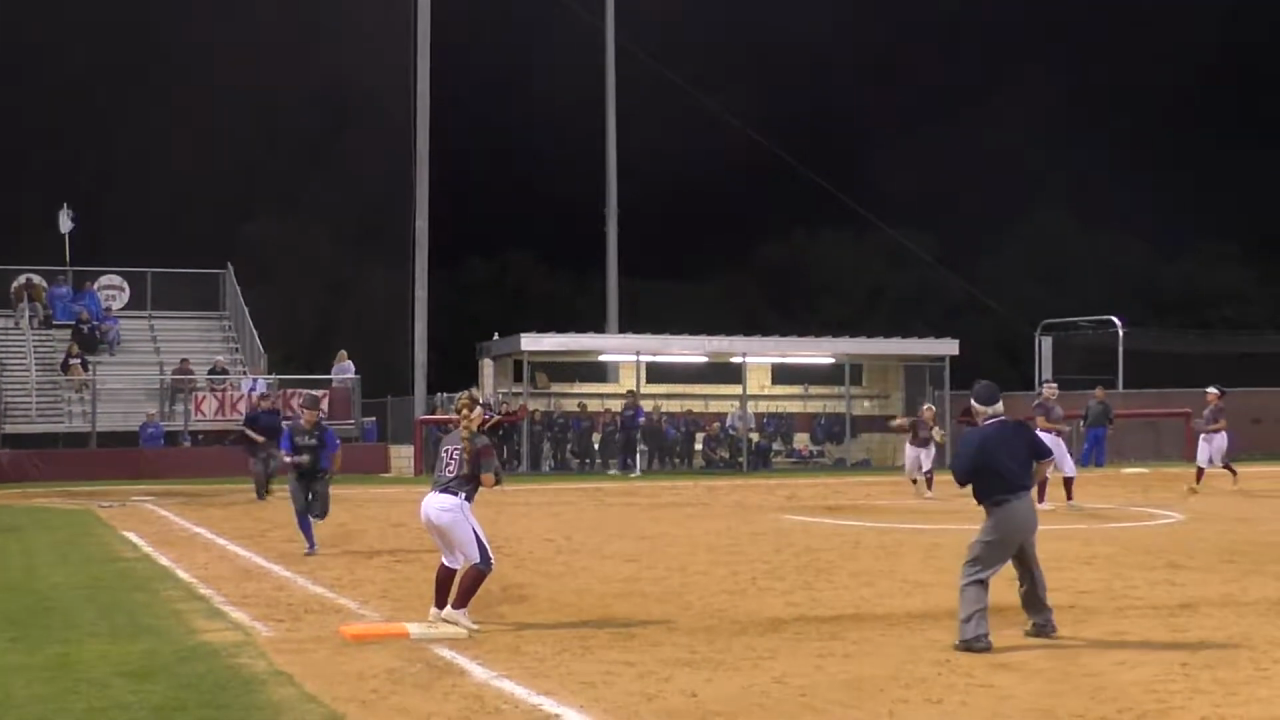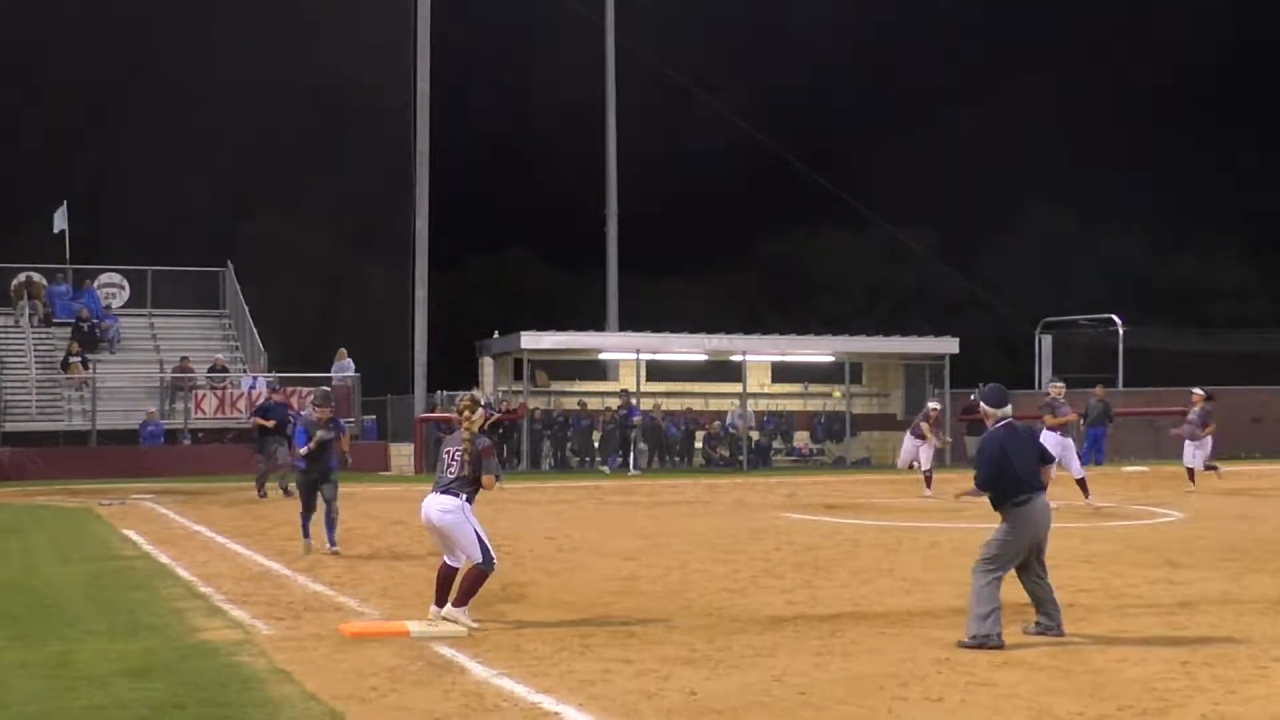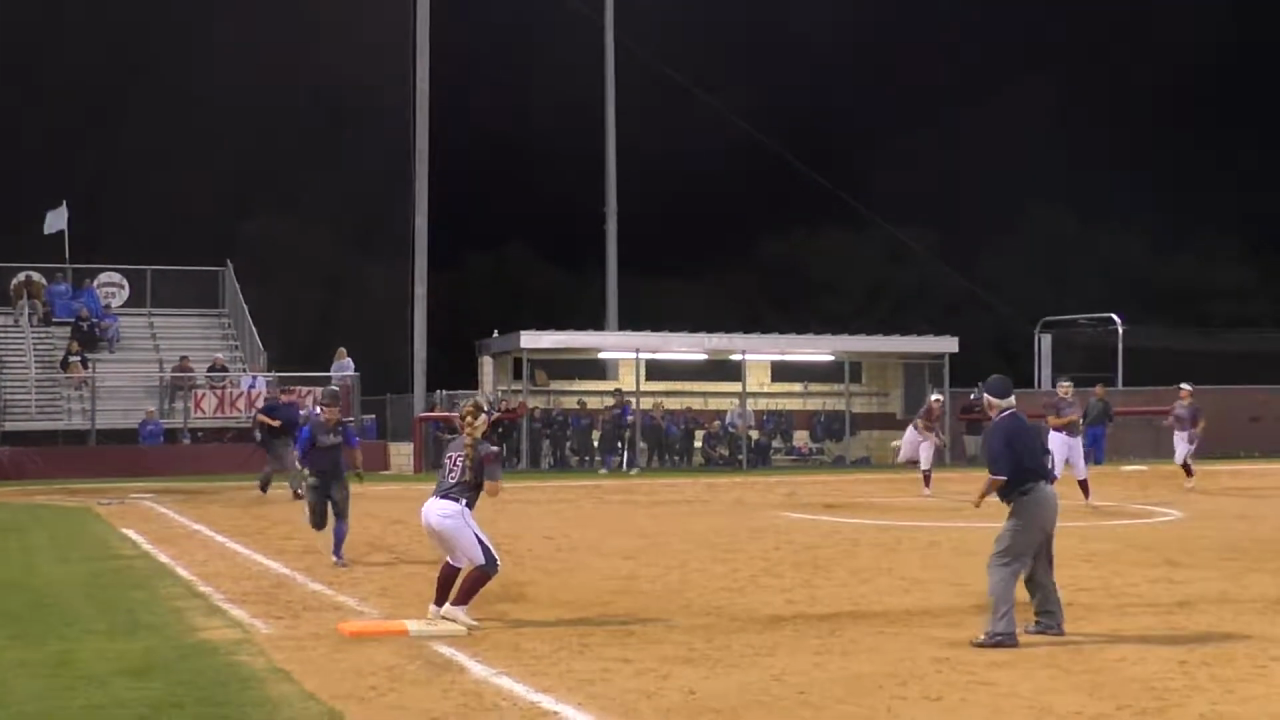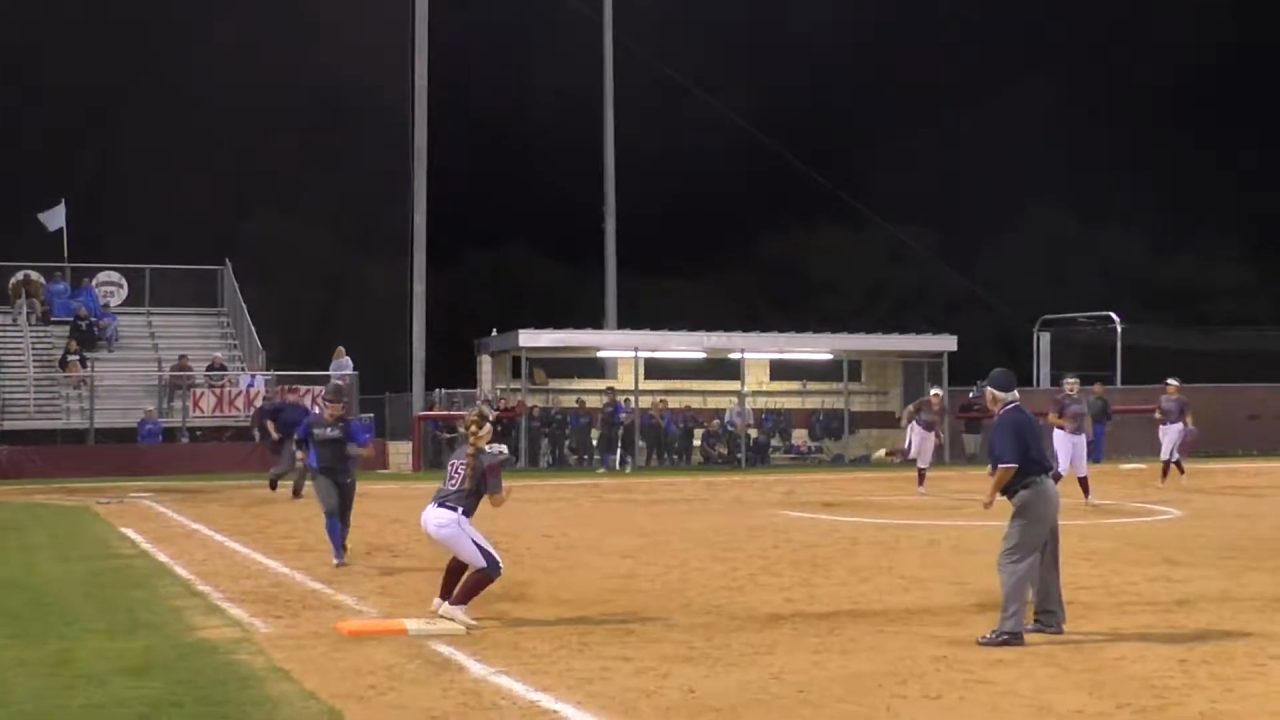
dt=0.1s
person 1, frame 1
left shoulder: (973, 439)
right shoulder: (1021, 430)
left elbow: (961, 478)
right elbow: (1047, 459)
left hip: (1001, 515)
right hip: (1025, 509)
left knee: (973, 574)
right knee: (1028, 567)
left ankle: (975, 635)
right ankle: (1043, 622)
person 1, frame 2
left shoulder: (990, 442)
right shoulder: (1024, 432)
left elbow: (983, 488)
right elbow: (1049, 462)
left wrist: (970, 492)
left hip: (1019, 515)
right hip: (1039, 507)
left knee: (986, 571)
right knee: (1033, 569)
left ankle: (985, 634)
right ankle: (1050, 621)
person 1, frame 3
left shoulder: (998, 430)
right shoulder: (1024, 423)
left elbow: (999, 476)
left wrist: (981, 495)
left hip: (1027, 504)
right hip: (1045, 497)
left knee: (1001, 565)
right knee: (1039, 565)
left ankle: (1002, 631)
right ankle: (1050, 620)
person 1, frame 4
left shoulder: (1004, 421)
right shoulder: (1021, 415)
left elbow: (1010, 465)
left wrist: (992, 492)
right wrist: (998, 471)
left hip: (1030, 496)
right hip: (1043, 492)
left knee: (1014, 561)
right knee: (1044, 560)
left ankle: (1011, 629)
right ankle: (1050, 618)
person 2, frame 1
left shoulder: (447, 439)
right shoulder: (481, 442)
right elbow: (487, 481)
right wrist: (494, 475)
left hip: (430, 504)
right hip: (453, 506)
left knee: (452, 558)
right knee: (482, 561)
left ankle: (438, 610)
right ankle: (456, 610)
person 2, frame 2
left shoulder: (449, 440)
right shoulder: (483, 444)
right elbow: (487, 483)
right wrist: (496, 480)
left hip: (430, 505)
right hip: (453, 508)
left knee: (455, 557)
right knee: (485, 562)
left ankle: (438, 608)
right ankle: (456, 608)
person 2, frame 3
left shoulder: (452, 445)
right shoulder: (485, 450)
right elbow: (491, 490)
right wrist: (499, 485)
left hip: (430, 509)
right hip: (453, 513)
left knee: (458, 557)
right knee: (488, 563)
left ankle: (437, 607)
right ankle: (455, 607)
person 2, frame 4
left shoulder: (458, 453)
right shoulder: (490, 461)
right elbow: (496, 502)
right wrist: (506, 491)
left hip: (429, 516)
right hip: (450, 521)
left knee: (465, 551)
right knee: (492, 566)
left ankle: (442, 602)
right ankle: (454, 606)
person 3, frame 1
left shoulder: (324, 430)
right shoulder: (291, 430)
left elbow: (336, 452)
right elbow: (284, 457)
left wrist: (331, 472)
right wrist: (297, 459)
left hip: (319, 475)
right hip: (299, 476)
left knee: (320, 511)
right knee: (301, 510)
left ankle: (315, 514)
right ankle: (311, 545)
person 3, frame 2
left shoulder: (334, 422)
right shoulder: (303, 425)
left elbow: (343, 434)
right elbow: (301, 453)
left wrist: (345, 454)
right wrist: (314, 442)
left hip: (328, 472)
right hip: (307, 473)
left knee: (331, 506)
right knee: (308, 510)
left ankle: (332, 543)
right ankle: (306, 536)
person 3, frame 3
left shoulder: (344, 427)
right shoulder: (310, 428)
left elbow: (356, 448)
right elbow: (299, 456)
left wrist: (358, 469)
right wrist: (308, 475)
left hip: (337, 478)
right hip: (316, 479)
left knee: (341, 516)
right knee: (319, 523)
left ankle: (337, 554)
right ankle: (315, 514)
person 3, frame 4
left shoulder: (348, 424)
right shoulder: (311, 422)
left elbow: (368, 451)
right elbow: (298, 439)
left wrist: (356, 451)
right wrist: (301, 456)
left hip: (345, 476)
right hip: (321, 476)
left knee: (344, 518)
right knee: (331, 510)
left ankle: (341, 544)
right ankle: (338, 553)
